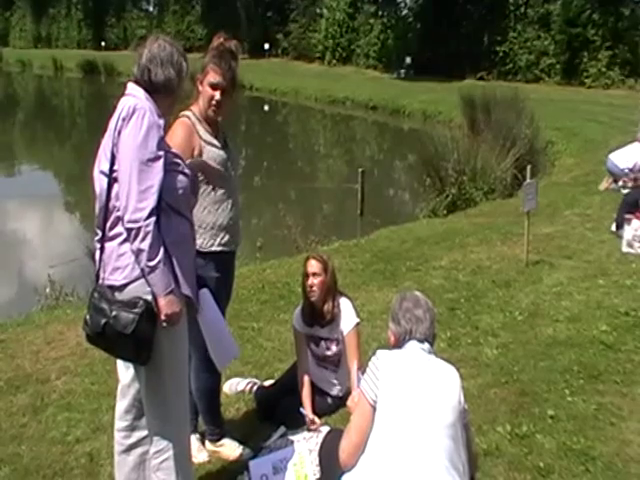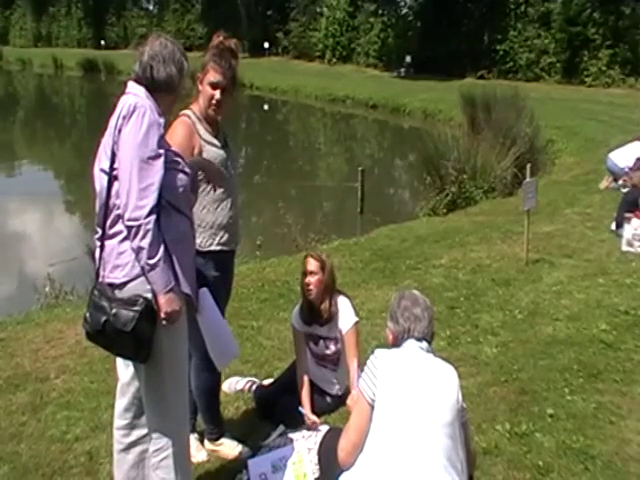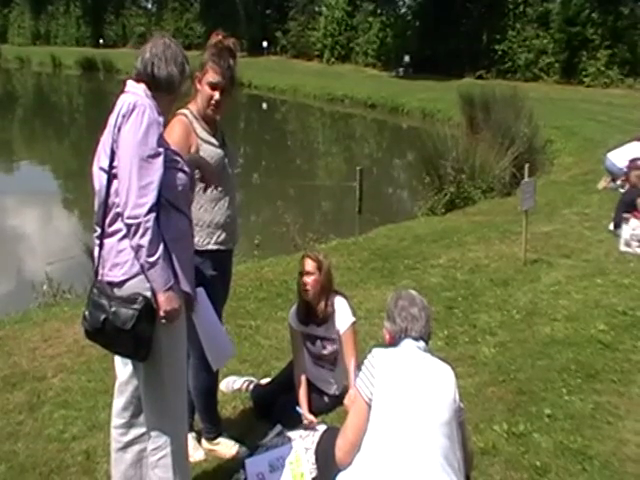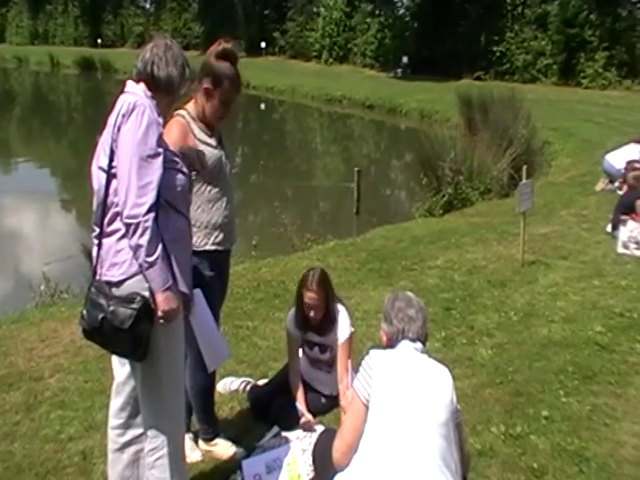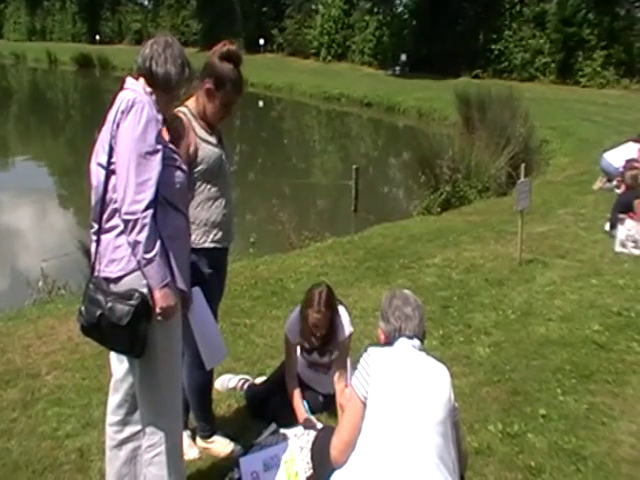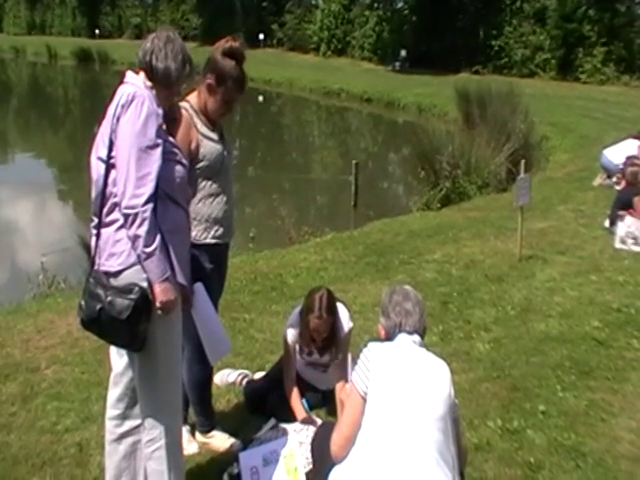
dt=0.3s
person 1, frame 1
left shoulder: (126, 115)
right shoulder: (141, 117)
right elbow: (140, 215)
right wrist: (165, 288)
left hip: (130, 277)
right hip: (147, 281)
left knee: (137, 401)
right knee: (166, 406)
person 1, frame 2
left shoulder: (127, 114)
right shoulder: (141, 114)
right elbow: (140, 213)
right wrist: (165, 285)
left hip: (130, 276)
right hip: (147, 279)
left knee: (136, 398)
right knee: (165, 403)
person 1, frame 3
left shoulder: (123, 113)
right shoulder: (141, 113)
right elbow: (139, 211)
right wrist: (164, 283)
left hip: (128, 274)
right hip: (146, 276)
left knee: (134, 398)
right knee: (163, 403)
person 1, frame 4
left shoulder: (124, 113)
right shoulder: (140, 112)
right elbow: (139, 211)
right wrist: (162, 283)
left hip: (125, 274)
right hip: (143, 277)
left knee: (131, 399)
right knee: (160, 403)
person 1, frame 5
left shoulder: (123, 109)
right shoulder: (140, 109)
right elbow: (137, 206)
right wrist: (160, 280)
left hip: (124, 269)
right hip: (142, 273)
left knee: (129, 396)
right knee: (158, 401)
person 1, frame 6
left shoulder: (124, 103)
right shoulder: (140, 103)
right elbow: (137, 201)
right wrist: (160, 273)
left hip: (124, 264)
right hip: (142, 268)
left knee: (129, 390)
right knee: (159, 395)
person 2, frame 1
left shoulder: (217, 128)
right shoulder: (185, 129)
left hip: (222, 254)
right hip: (199, 258)
left knee: (199, 347)
right knee: (205, 350)
left ankle: (191, 428)
right ankle: (215, 435)
person 2, frame 2
left shoulder: (216, 128)
right shoulder: (185, 129)
left hip: (222, 253)
right hip: (199, 257)
left knee: (197, 347)
right knee: (204, 349)
left ankle: (188, 429)
right ankle: (214, 434)
person 2, frame 3
left shoulder: (214, 127)
right shoulder: (182, 128)
left hip: (219, 253)
right hip: (196, 257)
left knee: (199, 347)
right knee: (201, 348)
left ankle: (186, 427)
right ankle: (211, 434)
person 2, frame 4
left shoulder: (211, 128)
right shoulder: (180, 129)
left hip: (217, 253)
right hip: (194, 257)
left knee: (196, 345)
right knee: (198, 348)
left ankle: (183, 428)
right ankle: (208, 434)
person 2, frame 5
left shoulder: (209, 126)
right shoulder: (182, 126)
left hip: (214, 251)
right hip: (193, 255)
left knee: (198, 342)
right knee: (197, 345)
left ankle: (181, 426)
right ankle: (206, 431)
person 2, frame 6
left shoulder: (210, 122)
right shoulder: (184, 122)
left hip: (214, 246)
right hip: (194, 250)
left knee: (196, 337)
right knee: (197, 340)
left ankle: (180, 421)
right ankle: (205, 426)
person 3, frame 1
left shoulder: (383, 362)
right shoulder: (452, 377)
left elbow: (347, 457)
right elbow: (470, 464)
left wrist: (357, 413)
left knee: (333, 441)
person 3, frame 2
left shoulder: (381, 361)
right shoulder: (450, 375)
left elbow: (345, 456)
right elbow: (468, 462)
left wrist: (356, 413)
left knee: (332, 440)
person 3, frame 3
left shoulder: (379, 361)
right shoulder: (447, 375)
left elbow: (343, 455)
right elbow: (466, 462)
left wrist: (354, 411)
left knee: (329, 440)
person 3, frame 4
left shoulder: (376, 362)
right shoulder: (444, 376)
left elbow: (340, 456)
right elbow: (463, 464)
left wrist: (349, 413)
left knee: (326, 441)
person 3, frame 5
left shoulder: (374, 360)
right shoulder: (442, 374)
left elbow: (338, 454)
right elbow: (460, 463)
left wrist: (346, 410)
left knee: (325, 438)
person 3, frame 6
left shoulder: (374, 355)
right shoulder: (442, 370)
left elbow: (338, 449)
right elbow: (460, 458)
left wrist: (347, 405)
left knee: (325, 434)
person 4, frame 1
left shoulder: (344, 311)
right shoulder: (301, 314)
left elbow: (353, 365)
right elbow: (303, 366)
right wrist: (308, 411)
left hip: (335, 389)
right hip: (311, 374)
left knee: (286, 416)
right knee: (265, 405)
left ankle: (259, 387)
right ankle: (257, 387)
person 4, frame 2
left shoulder: (343, 309)
right shoulder: (300, 312)
left elbow: (352, 363)
right elbow: (302, 364)
right wrist: (307, 411)
left hip: (335, 388)
right hip: (310, 372)
left knee: (286, 415)
right knee: (265, 403)
left ankle: (258, 386)
right ankle: (255, 386)
person 4, frame 3
left shoulder: (340, 310)
right shoulder: (297, 312)
left elbow: (351, 363)
right elbow: (299, 364)
right wrist: (304, 410)
left hip: (333, 387)
right hip: (308, 372)
left knee: (284, 415)
right knee: (262, 402)
left ankle: (257, 386)
right ankle: (253, 385)
person 4, frame 4
left shoulder: (339, 318)
right shoulder: (295, 317)
left elbow: (343, 375)
right elbow: (295, 368)
right wrist: (303, 409)
left hip: (329, 389)
right hip: (305, 371)
left knee: (282, 416)
right knee: (259, 403)
left ankle: (255, 386)
right ankle: (250, 387)
person 4, frame 5
left shoulder: (341, 321)
right shoulder: (296, 321)
right elbow: (291, 376)
right wrist: (302, 415)
left hip: (326, 388)
right hip: (301, 370)
left knee: (279, 414)
right knee: (256, 402)
right ankle: (246, 384)
person 4, frame 6
left shoulder: (341, 319)
right shoulder: (295, 323)
left elbow: (340, 374)
right elbow: (289, 378)
right wrist: (301, 415)
left hip: (326, 383)
right hip: (300, 366)
right knee: (254, 398)
right ankle: (245, 379)
